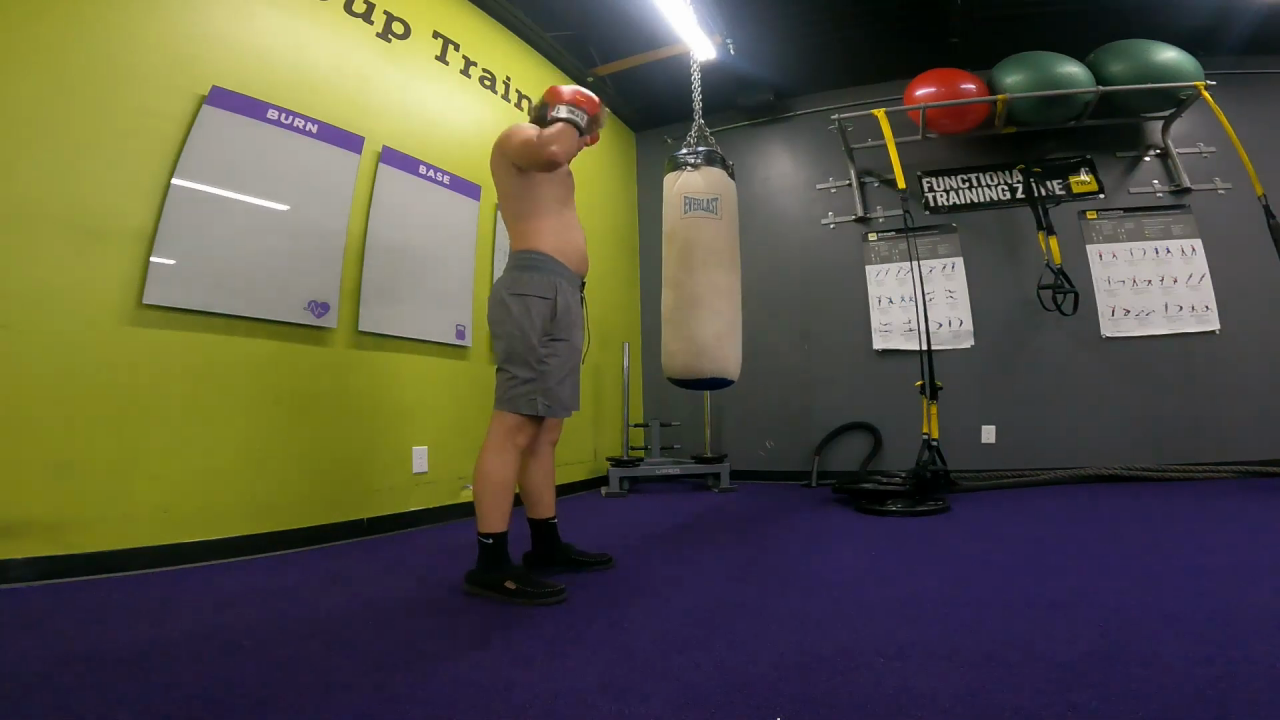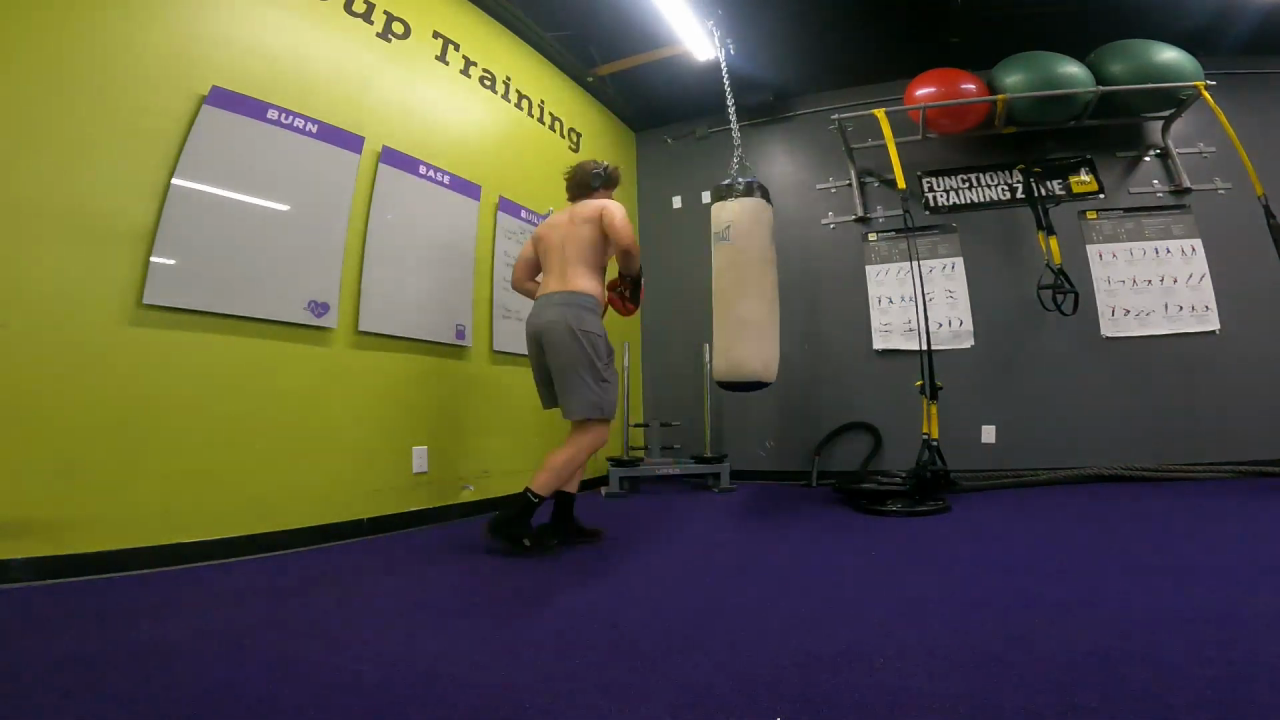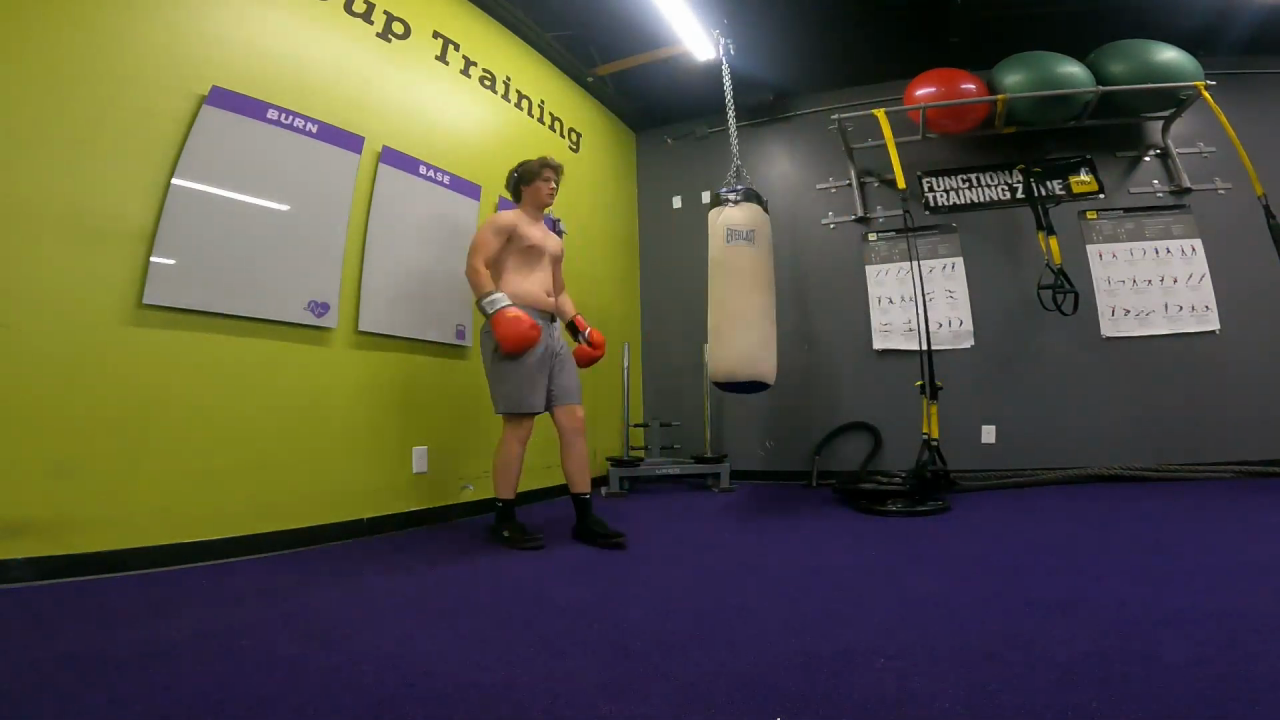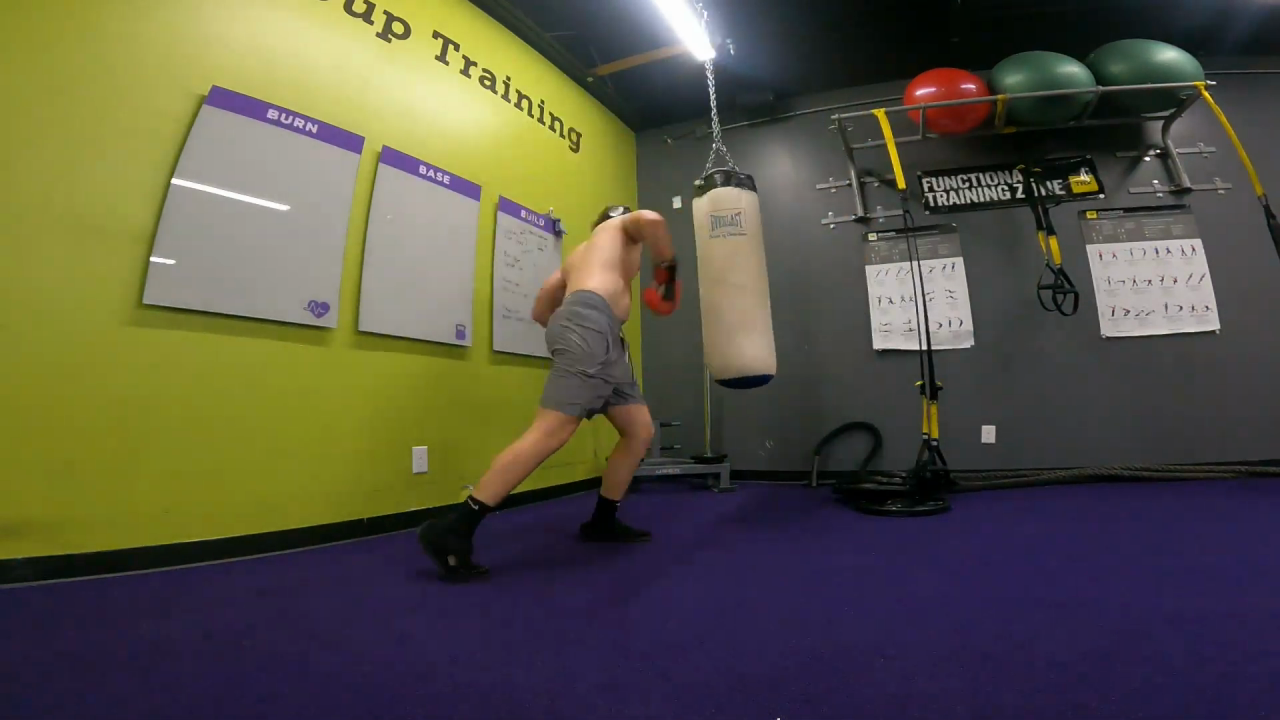
dt=1s
person 1, frame 1
left shoulder: (543, 161)
right shoulder: (524, 135)
right elbow: (549, 151)
right wrist: (573, 114)
left hip: (554, 298)
right hip: (539, 295)
left knee: (544, 432)
right knee: (515, 429)
left ankle: (547, 547)
right ankle: (490, 565)
person 1, frame 2
left shoulder: (548, 224)
right shoulder: (605, 207)
left elbow: (521, 280)
right elbow: (628, 243)
right wrist: (632, 283)
left hip: (545, 318)
right hip: (578, 320)
left knee: (585, 428)
right knee: (595, 434)
left ankle: (562, 520)
right ankle: (513, 515)
person 1, frame 3
left shoulder: (550, 237)
right shoulder: (507, 220)
right elbow: (475, 266)
left wrist: (580, 328)
right wrist: (496, 306)
left hip: (544, 333)
right hip: (514, 329)
left knee: (574, 423)
right knee: (520, 426)
left ankle: (585, 517)
right ankle: (504, 519)
person 1, frame 4
left shoulder: (579, 253)
right shoulder: (623, 225)
left elbow: (542, 308)
right elbow: (652, 221)
right wrist: (669, 272)
right hip: (589, 323)
left knee: (640, 429)
right knee: (549, 432)
left ankle: (604, 520)
right ankle: (453, 530)
